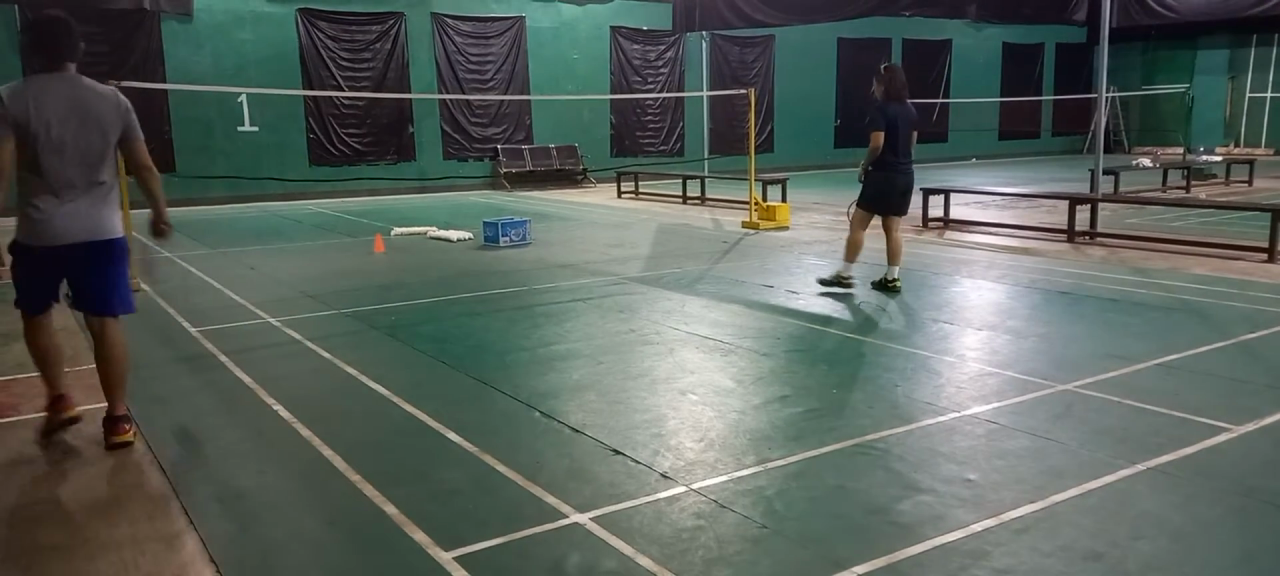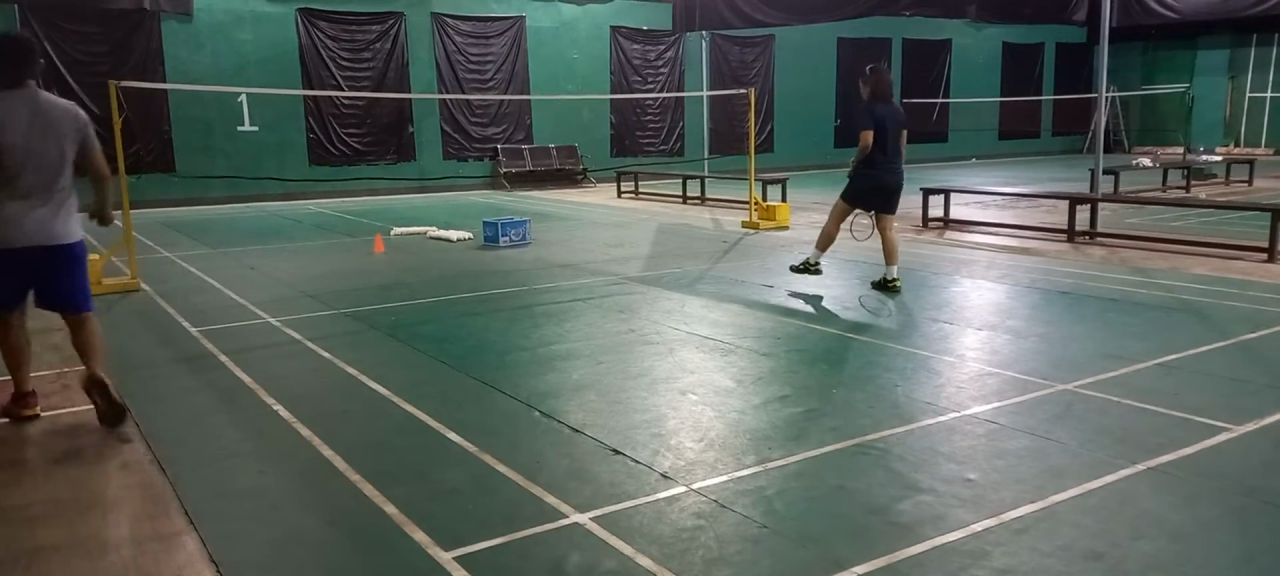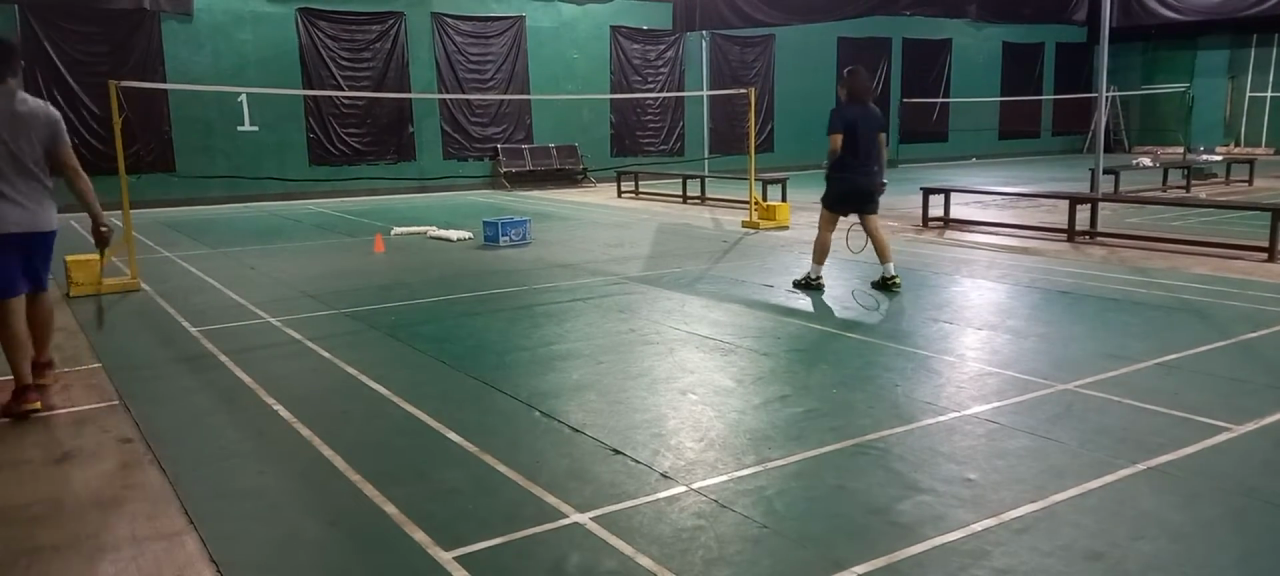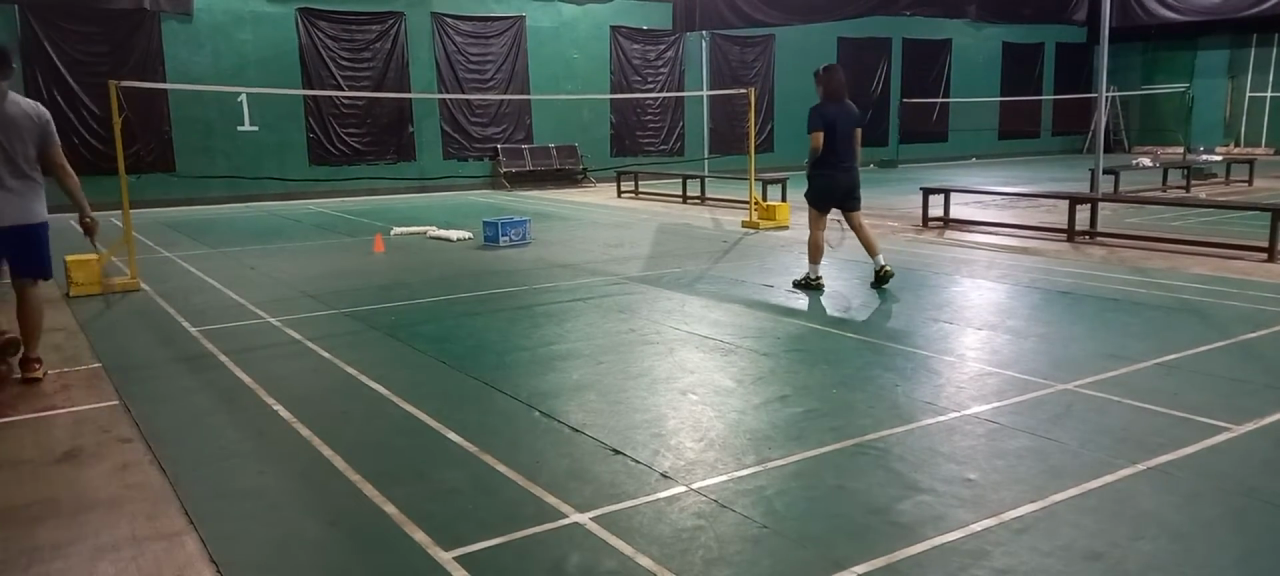
dt=0.3s
person 1, frame 1
right shoulder: (113, 100)
right elbow: (144, 167)
right wrist: (159, 213)
left hip: (41, 234)
right hip: (102, 232)
left knee: (35, 317)
right knee: (106, 323)
left ankle: (60, 399)
right ankle: (118, 418)
person 1, frame 2
right shoulder: (71, 114)
right elbow: (100, 173)
right wrist: (103, 208)
right hip: (61, 235)
right knee: (79, 315)
right ankle: (97, 375)
person 1, frame 3
right shoulder: (44, 113)
right elbow: (72, 172)
right wrist: (98, 219)
right hip: (40, 223)
right knee: (38, 293)
right ankle: (41, 365)
person 1, frame 4
right shoulder: (35, 112)
right elbow: (60, 168)
right wrist: (84, 211)
right hip: (29, 217)
right knee: (28, 286)
right ankle: (31, 359)
person 2, frame 1
left shoulder: (881, 109)
right shoulder: (910, 110)
left elbow: (877, 144)
right elbow: (911, 143)
left wrist: (865, 165)
left hip: (883, 176)
right hip: (905, 176)
left knee: (857, 225)
right knee: (892, 228)
left ankle: (845, 274)
right ankle: (892, 278)
person 2, frame 2
left shoulder: (869, 109)
right shoulder: (898, 111)
left elbow: (866, 143)
right elbow: (902, 144)
left wrist: (855, 163)
left hip: (870, 175)
right hip: (894, 176)
left knee: (835, 218)
right knee: (887, 228)
left ankle: (813, 262)
right ankle: (891, 278)
person 2, frame 3
left shoulder: (840, 113)
right shoulder: (875, 113)
left elbow: (834, 147)
right elbow: (882, 147)
left wrist: (829, 163)
right wrist: (881, 176)
left hip: (844, 178)
right hip: (868, 178)
left knee: (826, 228)
right knee: (873, 228)
left ankle: (815, 276)
right ankle: (890, 276)
person 2, frame 4
left shoulder: (818, 111)
right shoulder: (852, 109)
left elbow: (816, 145)
right elbow: (856, 143)
left wrist: (810, 163)
left hip: (825, 176)
right hip: (849, 175)
left knee: (817, 227)
right knee: (857, 223)
left ankle: (813, 277)
right ankle: (881, 267)
